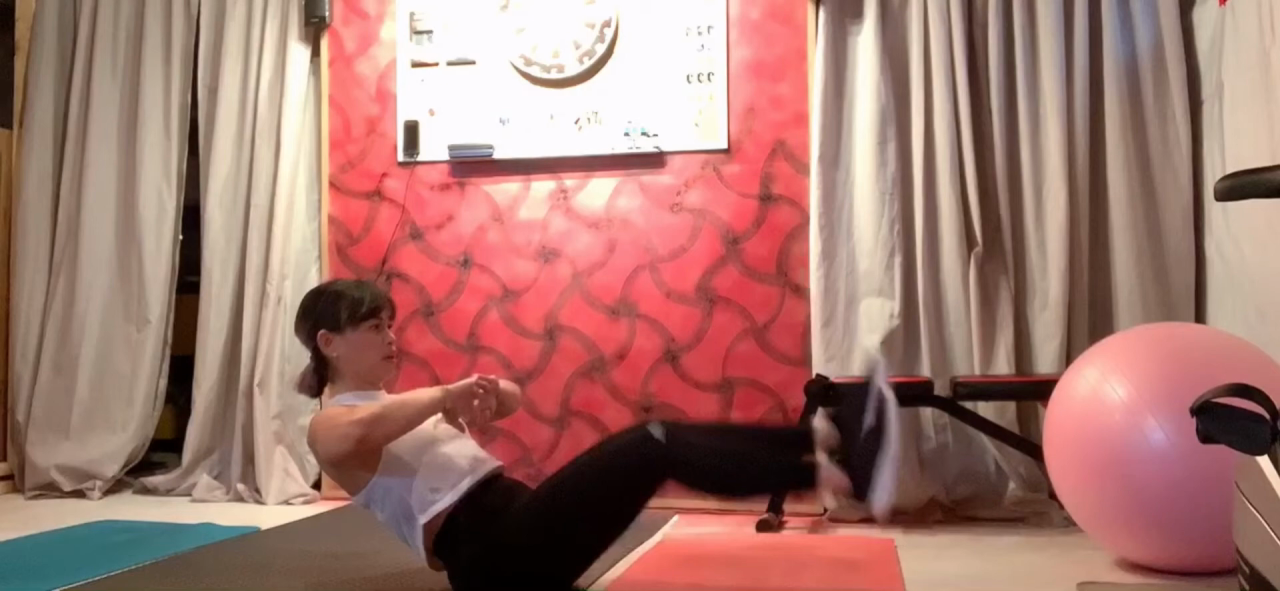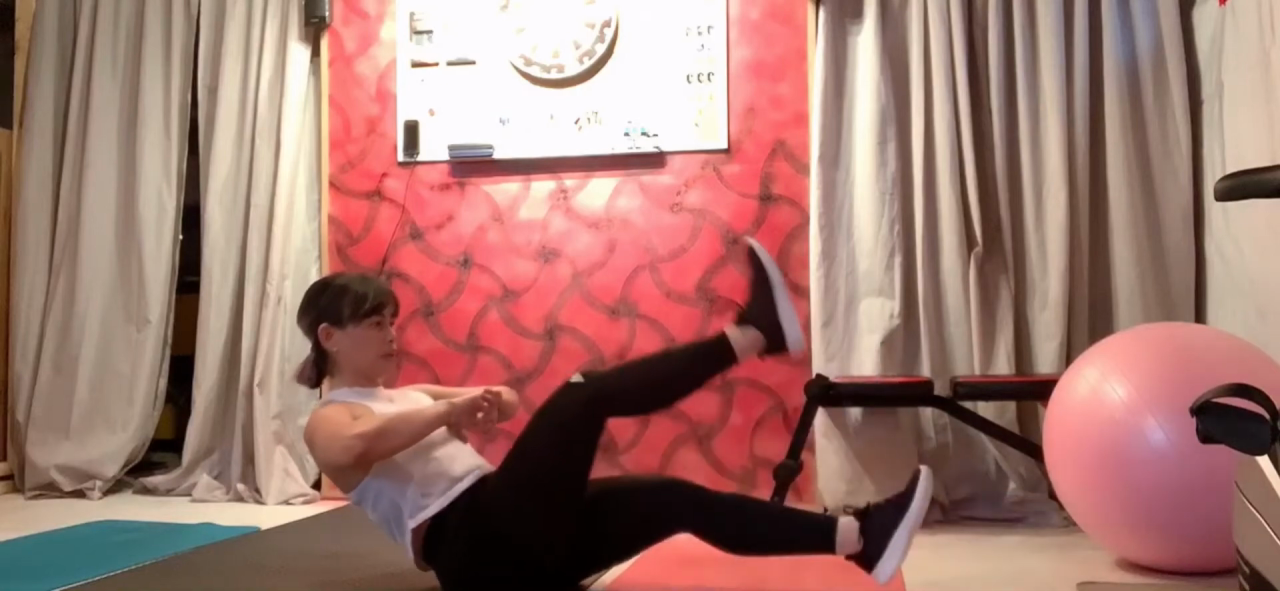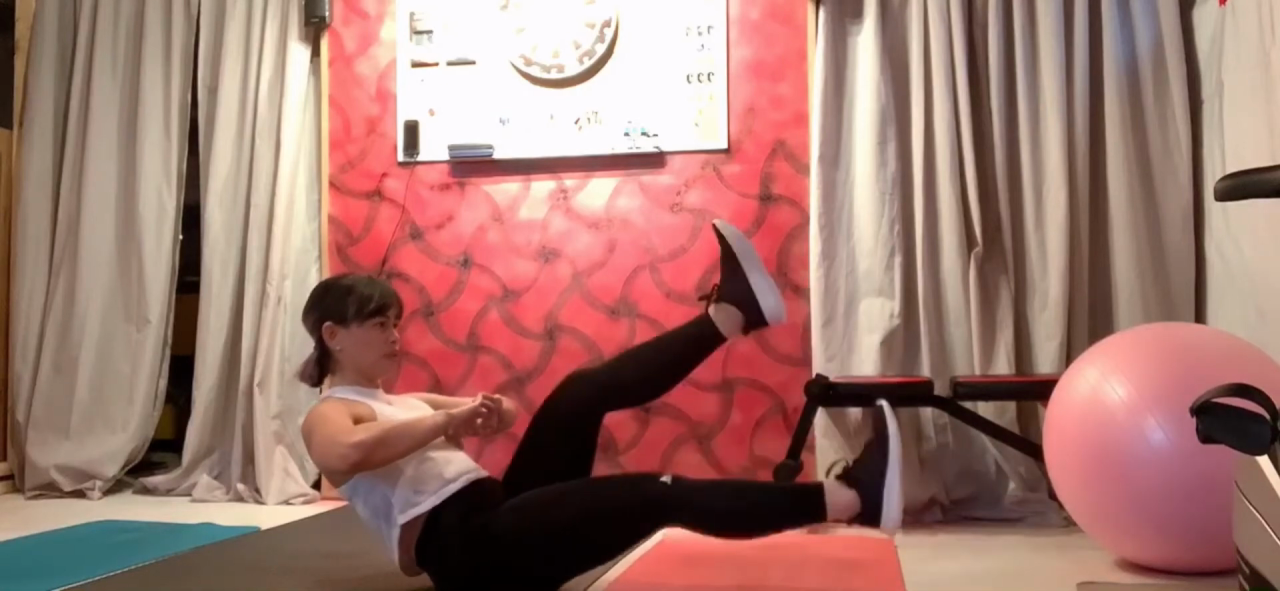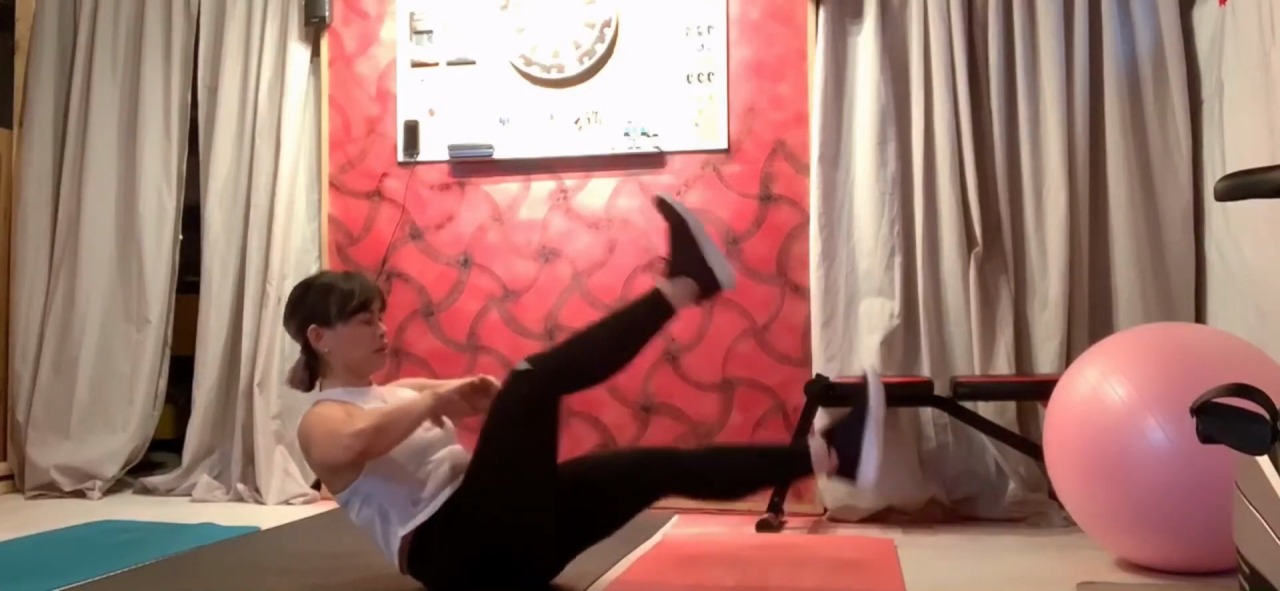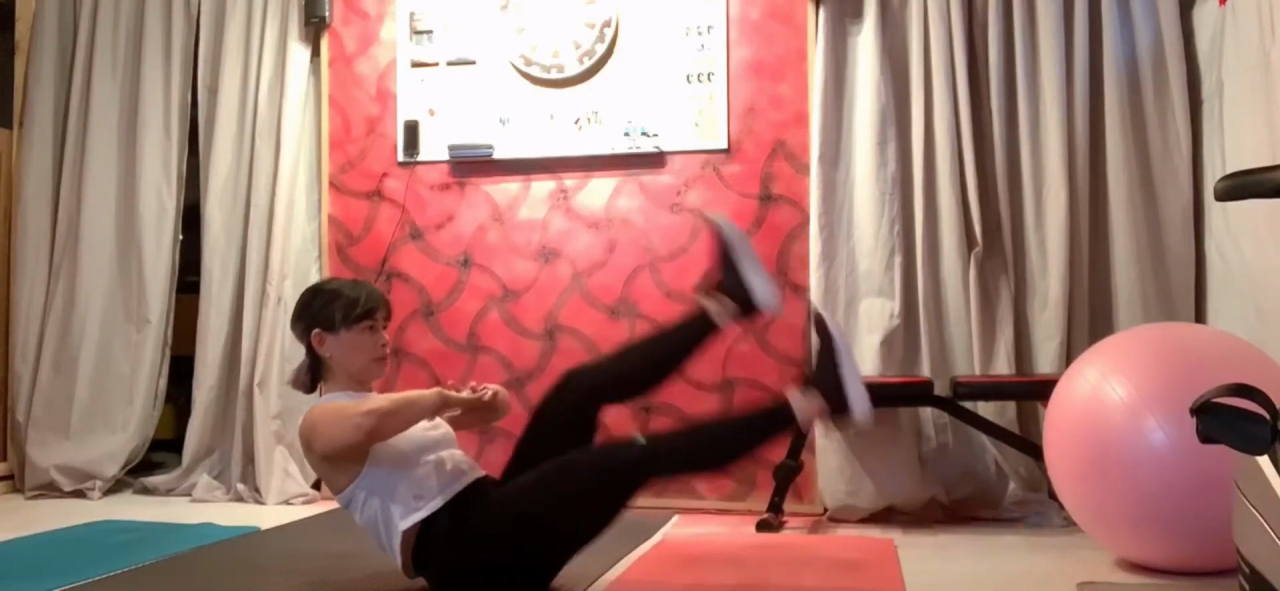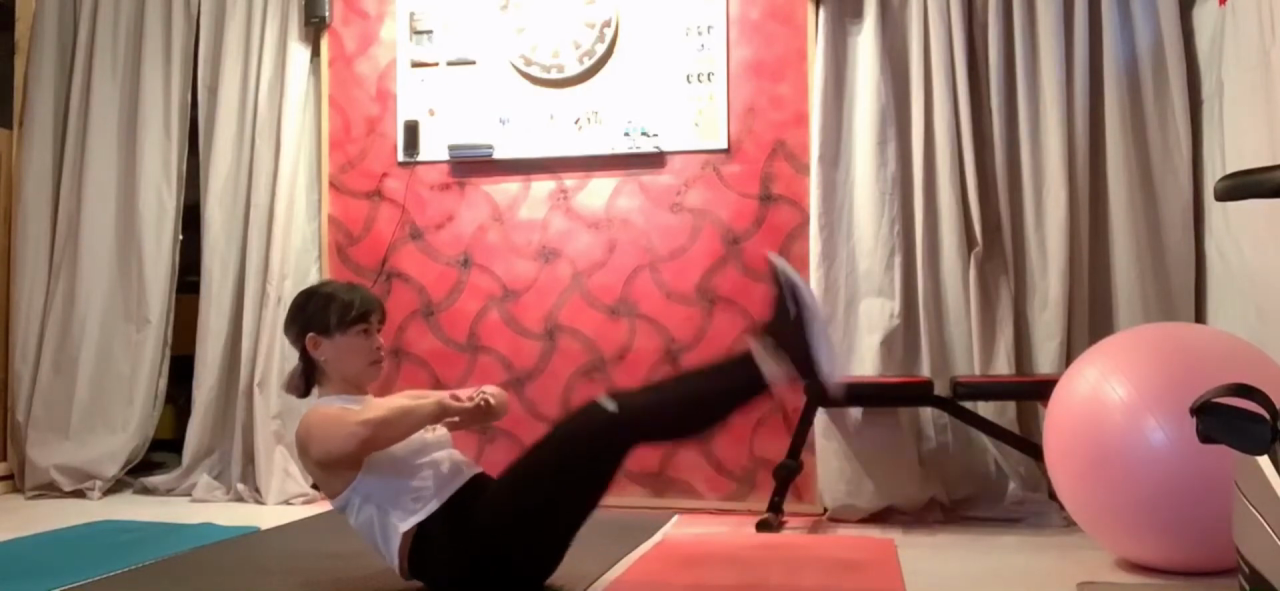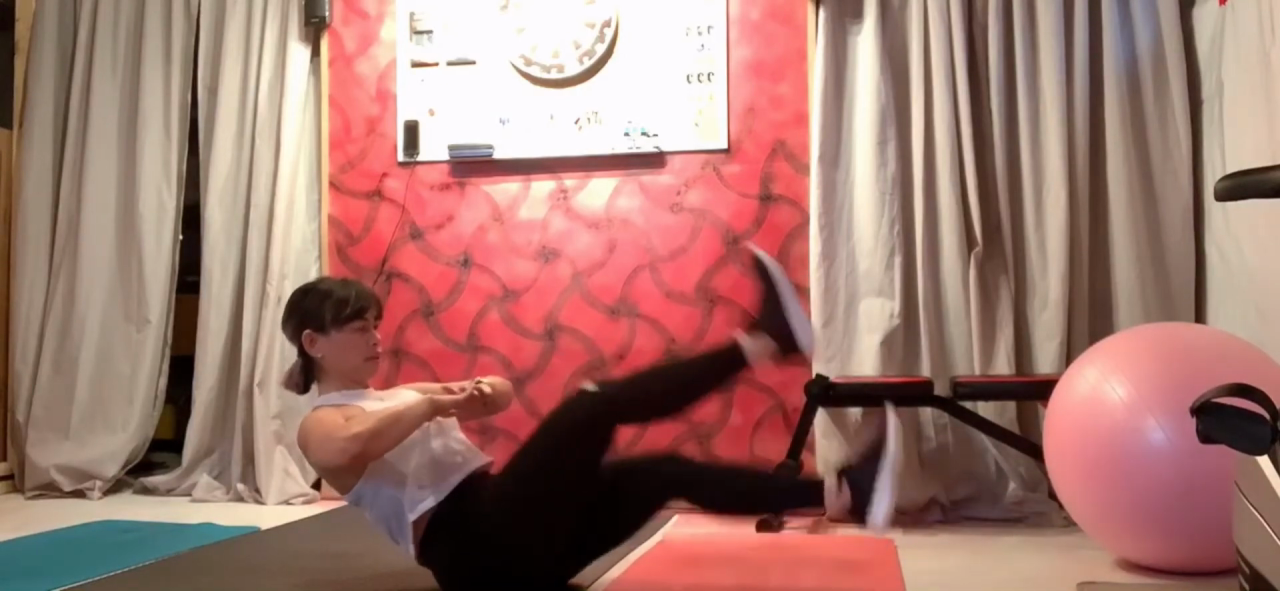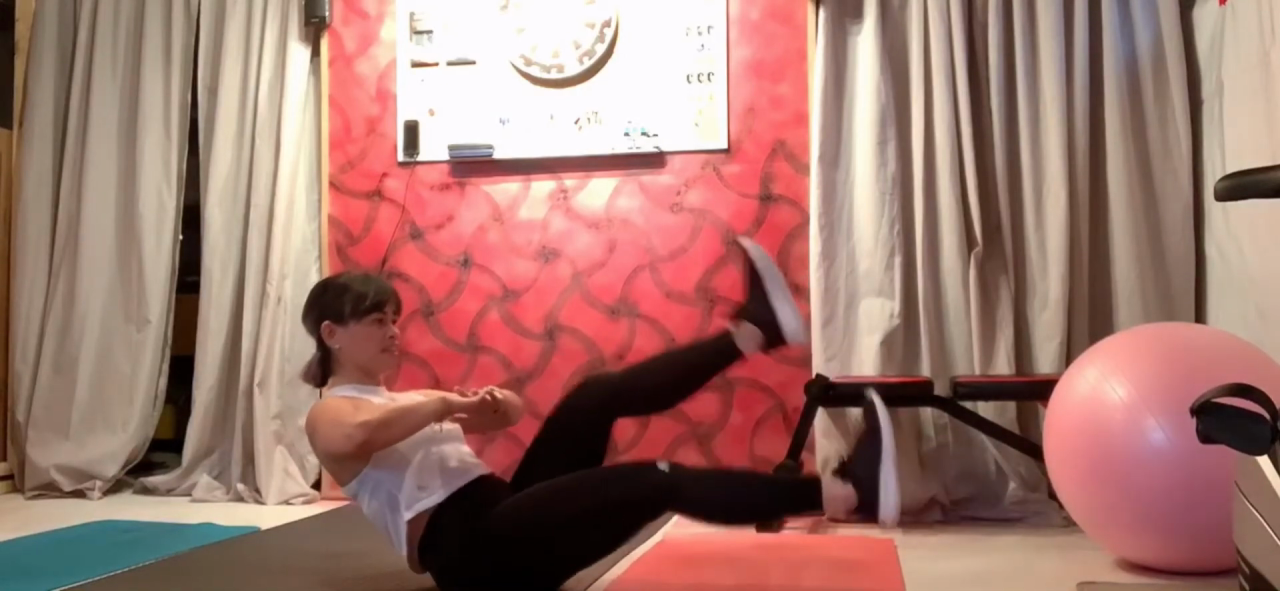
dt=0.7s
person 1, frame 1
left shoulder: (400, 404)
right shoulder: (331, 423)
left elbow: (511, 399)
right elbow: (349, 440)
left wrist: (483, 393)
right wrist: (441, 397)
left hip: (518, 523)
left knee: (660, 446)
right knee: (651, 445)
left ankle: (822, 439)
right ankle: (838, 472)
person 1, frame 2
left shoulder: (404, 395)
right shoulder: (328, 421)
left elbow: (507, 401)
right elbow: (350, 449)
left wrist: (481, 400)
right wrist: (449, 412)
left hip: (520, 537)
left knee: (676, 499)
right knee: (585, 393)
left ankle: (856, 539)
right ankle: (750, 336)
person 1, frame 3
left shoulder: (402, 402)
right shoulder: (328, 418)
left elbow: (506, 415)
right elbow: (348, 454)
left wrist: (484, 410)
right wrist: (447, 422)
left hip: (503, 517)
left knee: (583, 391)
right knee: (655, 495)
left ankle: (730, 313)
right ankle: (849, 498)
person 1, frame 4
left shoulder: (394, 393)
right shoulder: (322, 422)
left elbow: (469, 398)
right elbow: (352, 444)
left wrist: (474, 393)
right wrist: (436, 399)
left hip: (511, 536)
left knee: (662, 466)
right knee: (535, 380)
left ankle: (828, 456)
right ankle: (681, 287)
person 1, frame 5
left shoulder: (392, 406)
right shoulder: (323, 425)
left elbow: (500, 405)
right elbow: (365, 426)
left wrist: (482, 400)
right wrist: (440, 400)
left hip: (498, 518)
left knee: (579, 389)
right knee: (631, 456)
left ankle: (723, 306)
right ankle: (808, 404)
person 1, frame 6
left shoulder: (390, 406)
right shoulder: (318, 428)
left elbow: (503, 403)
right elbow: (359, 436)
left wrist: (477, 398)
right wrist: (439, 405)
left hip: (490, 529)
left knee: (621, 417)
right knee: (605, 423)
left ankle: (774, 357)
right ankle: (773, 363)
person 1, frame 7
left shoulder: (397, 399)
right shoulder: (321, 426)
left elbow: (504, 396)
right elbow: (348, 450)
left wrist: (479, 389)
right wrist: (430, 407)
left hip: (516, 530)
left knee: (670, 473)
right knee: (595, 402)
left ankle: (840, 495)
right ankle: (759, 342)
person 1, frame 8
left shoulder: (403, 401)
right shoulder: (329, 415)
left elbow: (513, 411)
right elbow: (354, 438)
left wrist: (485, 402)
right wrist: (441, 405)
left hip: (504, 518)
left knee: (597, 397)
right knee: (657, 482)
left ankle: (751, 332)
right ankle: (839, 492)
